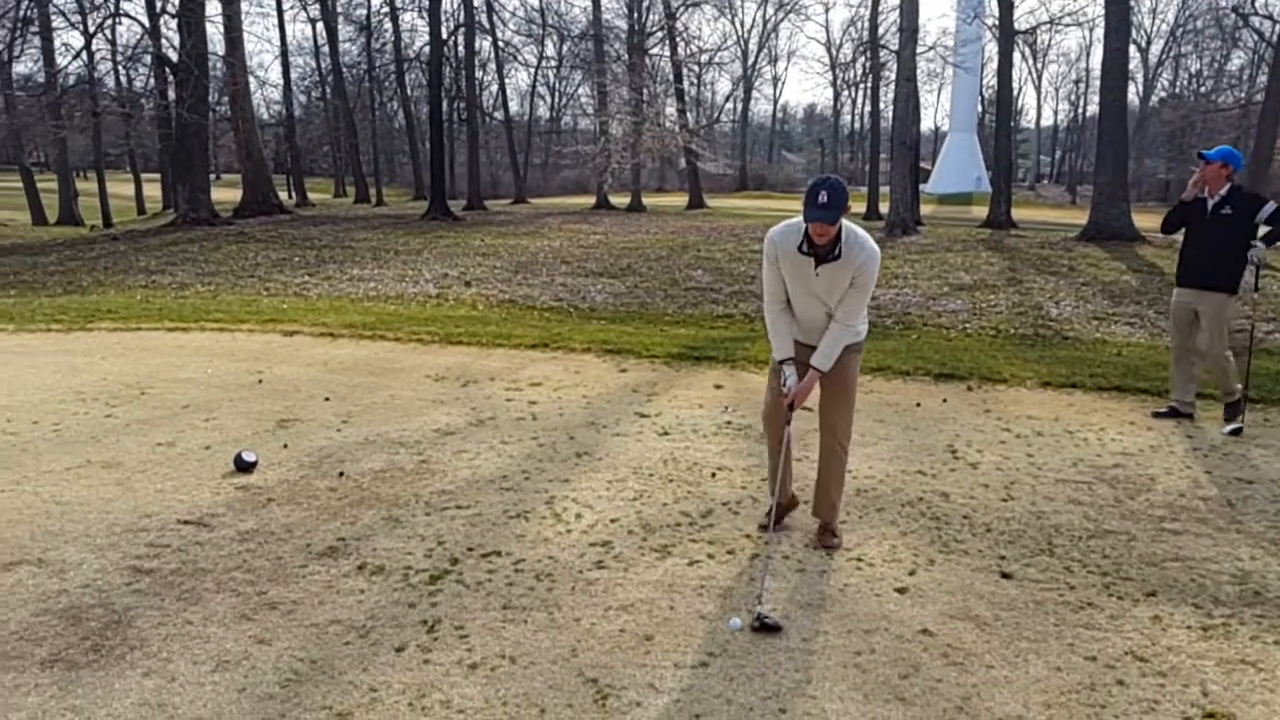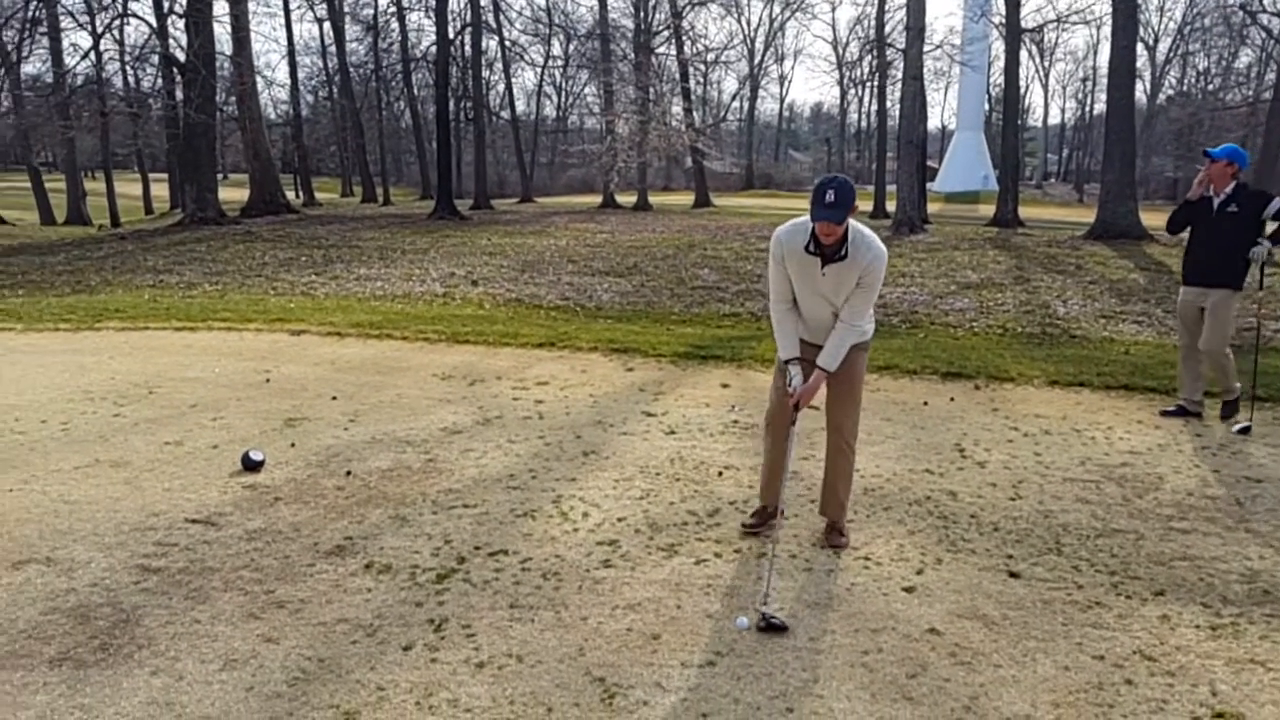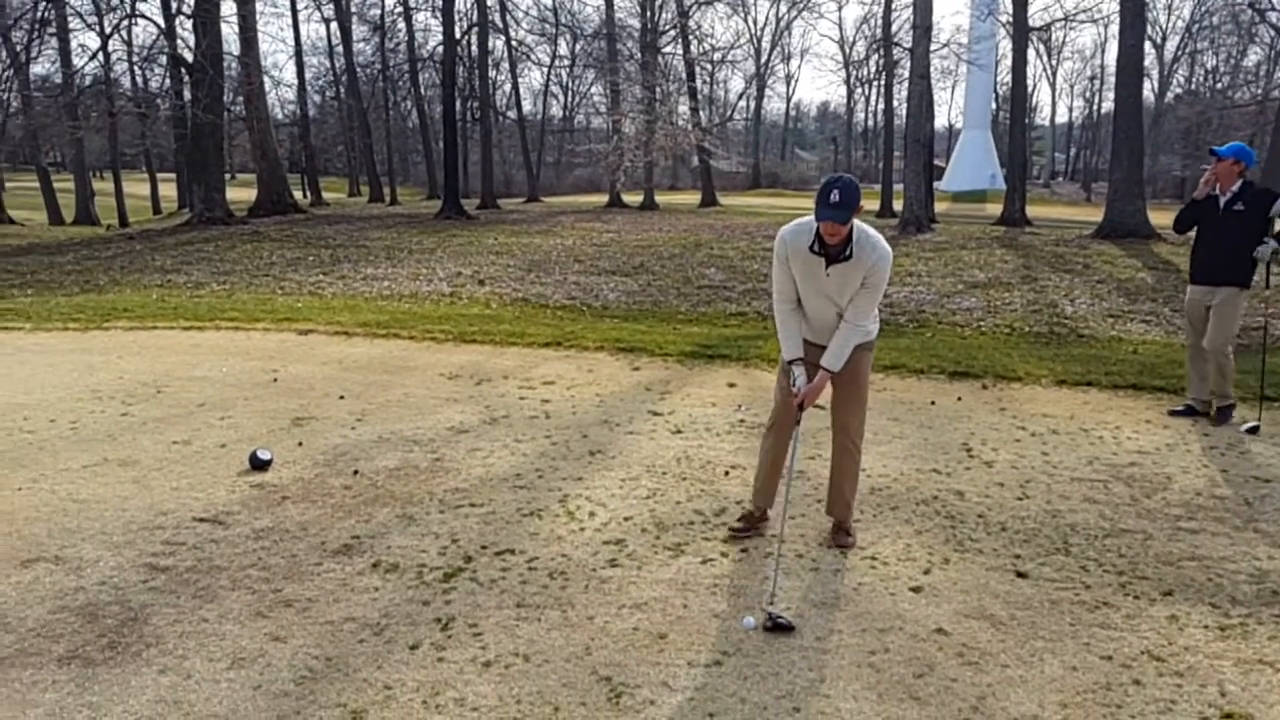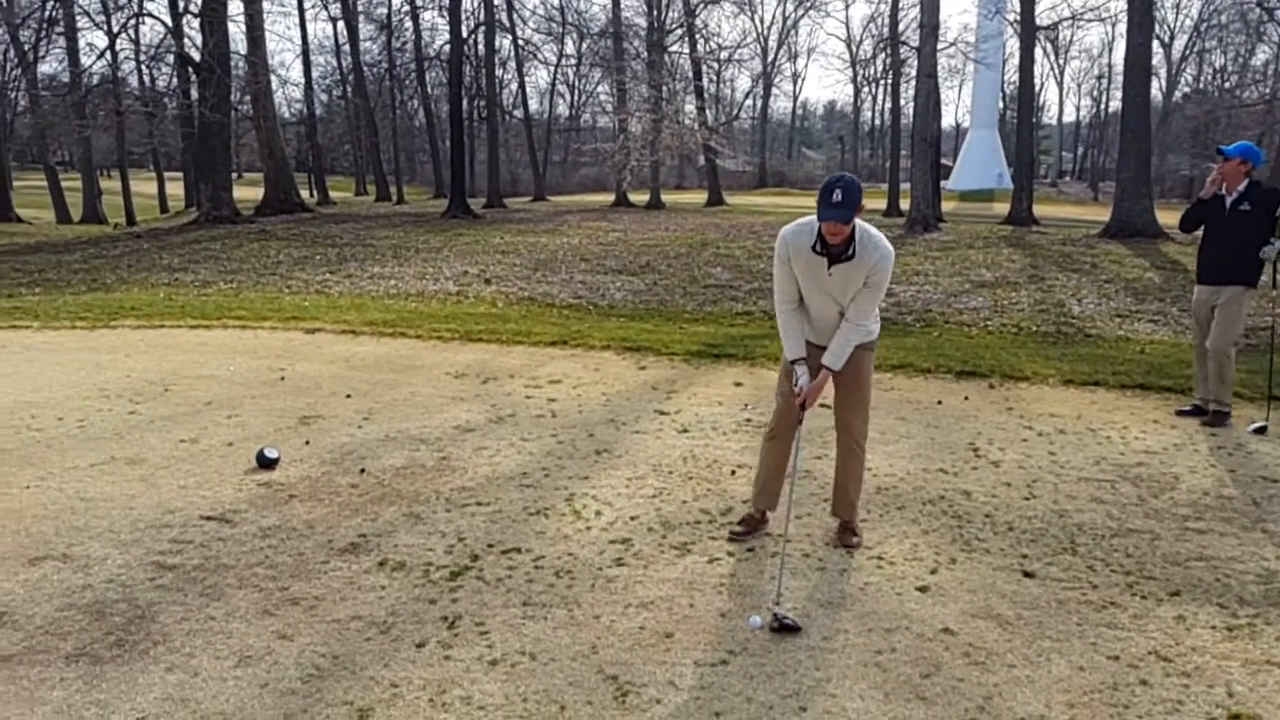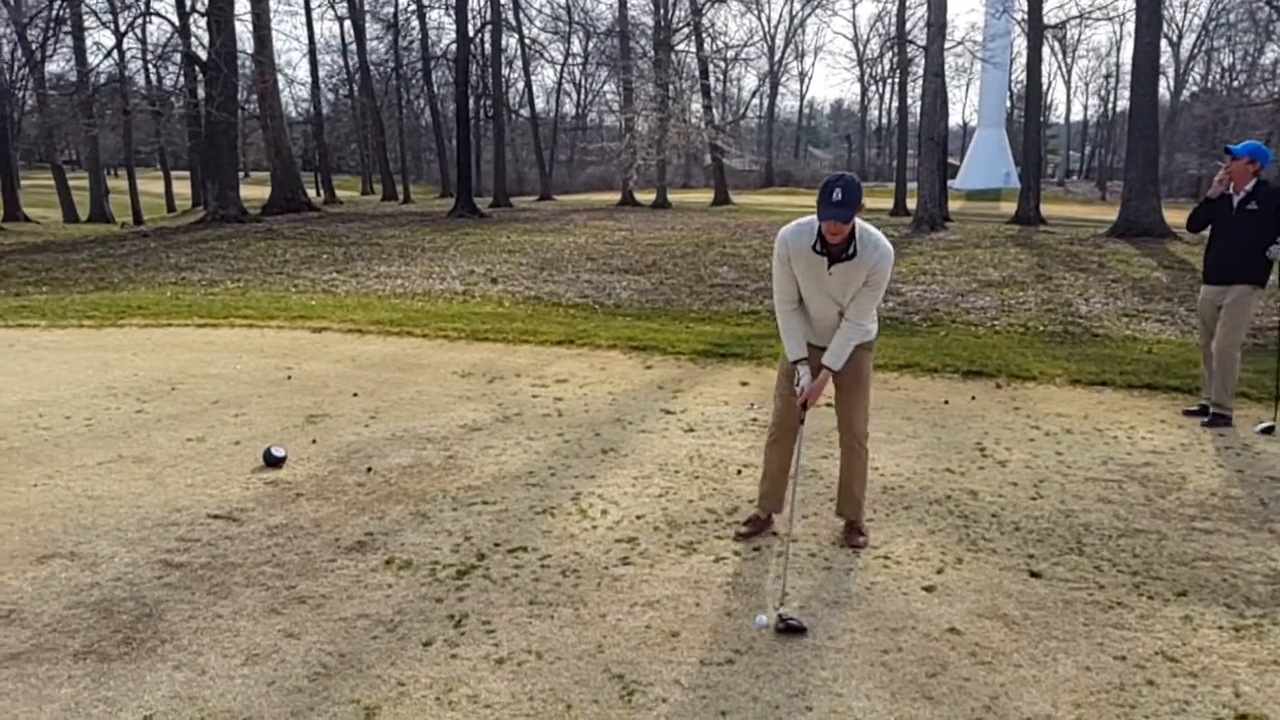
dt=0.1s
person 1, frame 1
left shoulder: (866, 253)
right shoulder: (778, 239)
left elbow: (844, 322)
right elbow: (775, 305)
left wrist: (812, 376)
right wrist: (787, 364)
left hip: (842, 345)
right hip: (793, 340)
left knee: (835, 432)
right knee: (774, 417)
left ankle: (827, 518)
right ankle: (783, 497)
person 1, frame 2
left shoulder: (872, 253)
right shoulder: (785, 239)
left elbow: (851, 321)
right elbow: (781, 304)
left wrist: (819, 377)
right wrist: (792, 363)
left hip: (849, 345)
right hip: (799, 339)
left knee: (842, 431)
right knee: (776, 418)
left ankle: (835, 517)
right ankle: (768, 505)
person 1, frame 3
left shoulder: (877, 253)
right shoulder: (789, 239)
left elbow: (854, 321)
right elbow: (785, 305)
left wrist: (822, 377)
right wrist: (795, 364)
left hip: (853, 345)
right hip: (803, 339)
left knee: (847, 432)
right knee: (780, 420)
left ankle: (842, 517)
right ankle: (759, 509)
person 1, frame 4
left shoulder: (879, 252)
right shoulder: (790, 239)
left elbow: (856, 320)
right elbow: (786, 305)
left wrist: (824, 376)
right wrist: (800, 365)
left hip: (854, 344)
right hip: (804, 341)
left knee: (852, 431)
right knee: (781, 424)
left ankle: (847, 517)
right ankle: (759, 510)
person 1, frame 5
left shoulder: (879, 252)
right shoulder: (790, 239)
left elbow: (856, 320)
right elbow: (785, 305)
left wrist: (825, 377)
right wrist: (801, 365)
left hip: (853, 344)
right hip: (803, 341)
left knee: (853, 431)
right knee: (782, 426)
left ankle: (853, 517)
right ankle: (765, 511)
person 2, frame 1
left shoulder: (1245, 201)
right shoulder: (1196, 200)
right elbow: (1167, 228)
right wrist: (1187, 197)
left hip: (1219, 290)
right hip: (1185, 288)
left knee: (1215, 348)
right knee: (1181, 347)
left ankle: (1233, 396)
right ankle: (1182, 403)
person 2, frame 2
left shoulder: (1251, 199)
right shoulder: (1201, 199)
right elbow: (1173, 227)
right wrist: (1192, 196)
left hip: (1224, 288)
right hip: (1191, 286)
left knee: (1213, 345)
right knee: (1188, 346)
left ankle: (1231, 394)
right ankle: (1190, 402)
person 2, frame 3
right shoulder: (1208, 198)
right elbow: (1179, 227)
right wrist: (1198, 195)
left hip: (1231, 287)
right hip: (1198, 285)
left knee: (1216, 345)
right knee: (1195, 345)
left ankle: (1225, 400)
right ankle: (1199, 401)
person 2, frame 4
right shoulder: (1214, 197)
right elbow: (1186, 226)
right wrist: (1205, 195)
left hip: (1237, 286)
right hip: (1205, 284)
left knee: (1220, 346)
right knee: (1202, 346)
left ankle: (1221, 407)
right ankle: (1204, 402)
person 2, frame 5
right shoulder: (1221, 197)
right elbow: (1193, 225)
right wrist: (1212, 194)
left hip: (1244, 286)
right hip: (1211, 284)
left knee: (1225, 347)
right knee: (1208, 346)
left ankle: (1222, 410)
right ankle: (1210, 402)
